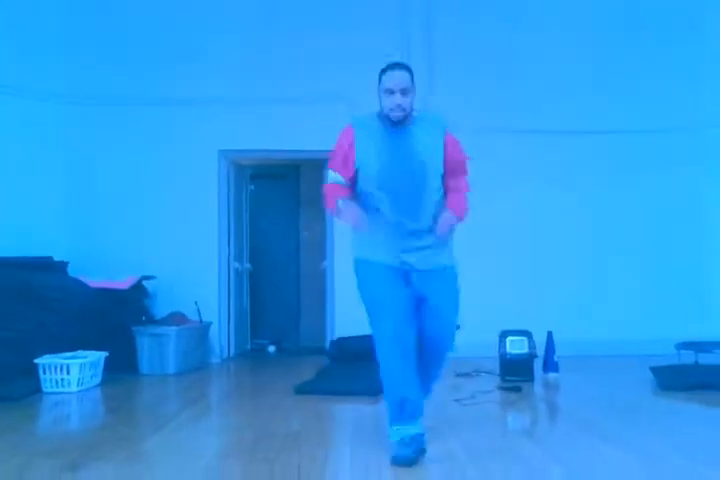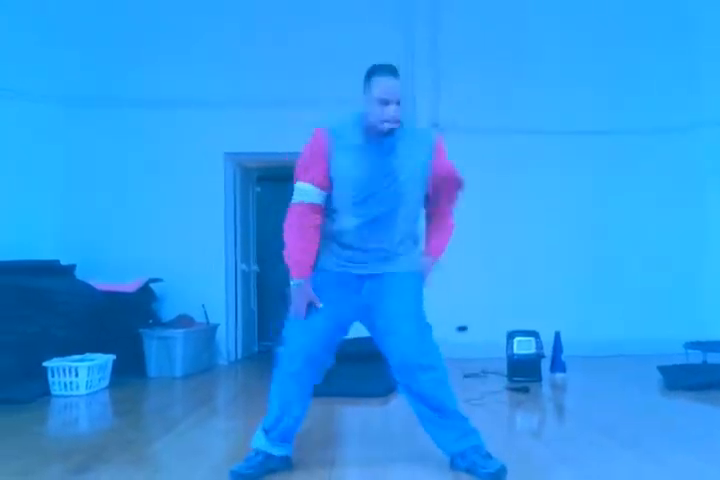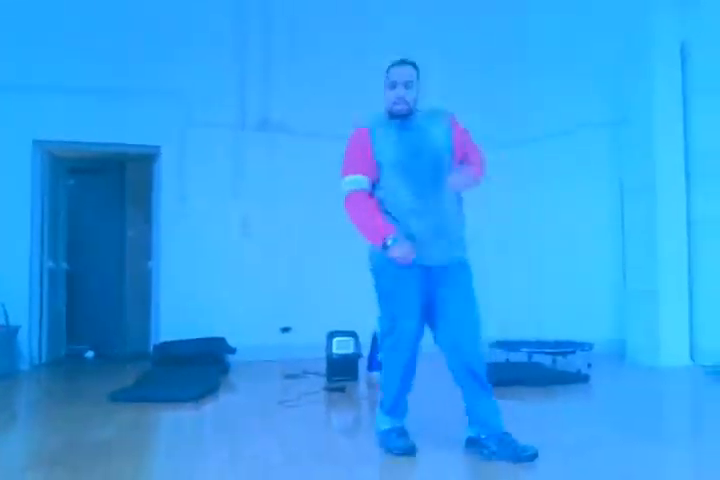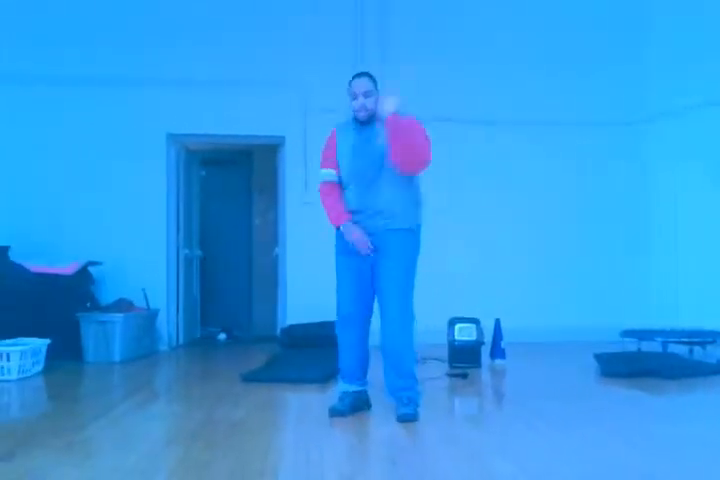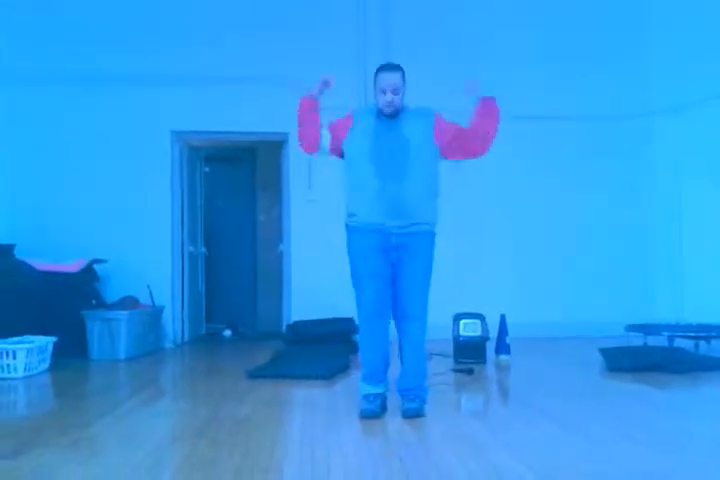
dt=0.5s
person 1, frame 1
left shoulder: (438, 133)
right shoulder: (358, 133)
left elbow: (456, 181)
right elbow: (335, 183)
left wrist: (452, 212)
right wrist: (344, 207)
left hip: (432, 258)
right hip: (378, 258)
left knee: (438, 337)
right knee: (393, 342)
left ankle: (413, 401)
right ankle: (407, 430)
person 1, frame 2
left shoulder: (424, 147)
right shoulder: (329, 139)
left elbow: (442, 202)
right elbow: (306, 209)
left wrist: (430, 252)
right wrist: (298, 277)
left hip: (393, 275)
right hip: (331, 271)
left knee: (418, 360)
right knee: (298, 356)
person 1, frame 3
left shoulder: (445, 124)
right shoulder: (368, 136)
left elbow: (476, 164)
right elbow: (356, 195)
left wrist: (467, 175)
right wrist: (389, 240)
left hip: (448, 256)
right hip: (399, 255)
left knee: (463, 341)
right knee: (401, 341)
left ankle: (487, 429)
right ankle: (391, 424)
person 1, frame 4
left shoulder: (406, 128)
right shoulder: (339, 136)
left elbow: (414, 161)
right elbow: (328, 187)
left wrist: (391, 117)
right wrist: (345, 225)
left hip: (398, 234)
right hip: (352, 235)
left knee: (397, 313)
right knee: (350, 313)
left ankle: (405, 394)
right ankle: (353, 389)
person 1, frame 5
left shoulder: (428, 125)
right shoulder: (352, 125)
left elbow: (473, 146)
right elbow: (311, 143)
left wrist: (487, 108)
right wrist: (310, 103)
left hip: (416, 234)
right hip: (367, 234)
left knee: (412, 313)
right knee: (373, 312)
left ankle: (413, 391)
right ankle: (373, 390)
